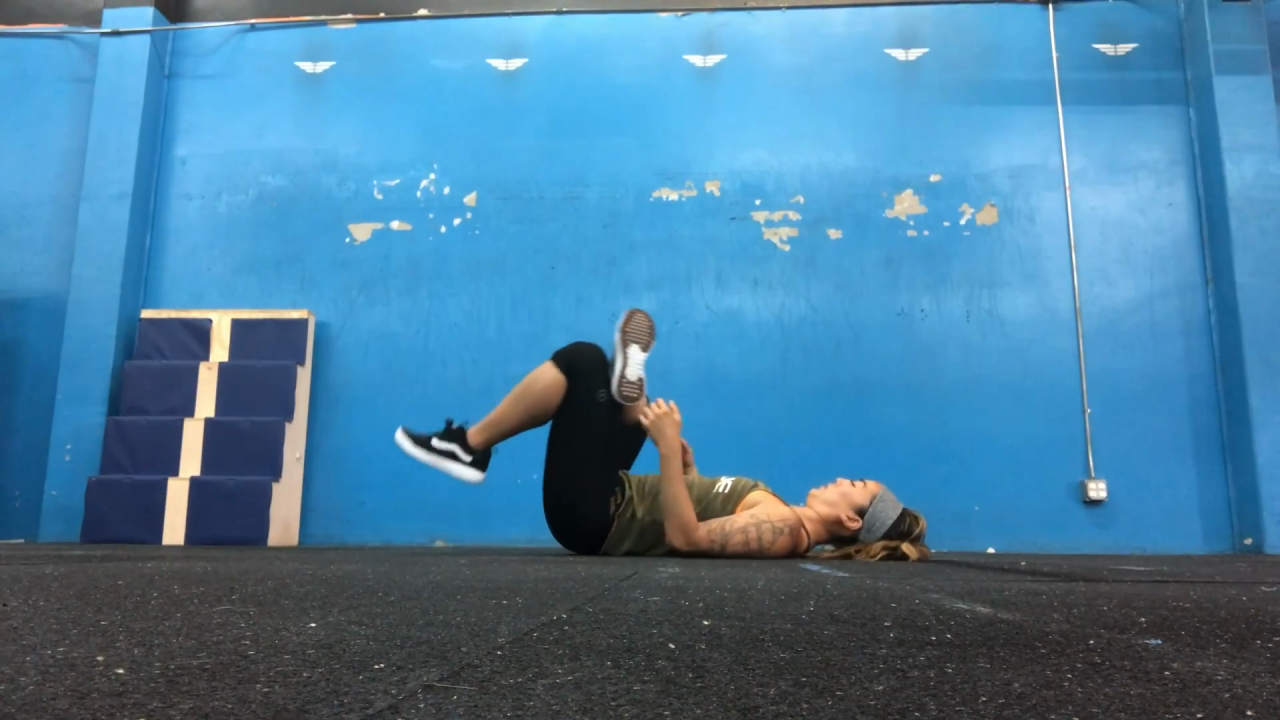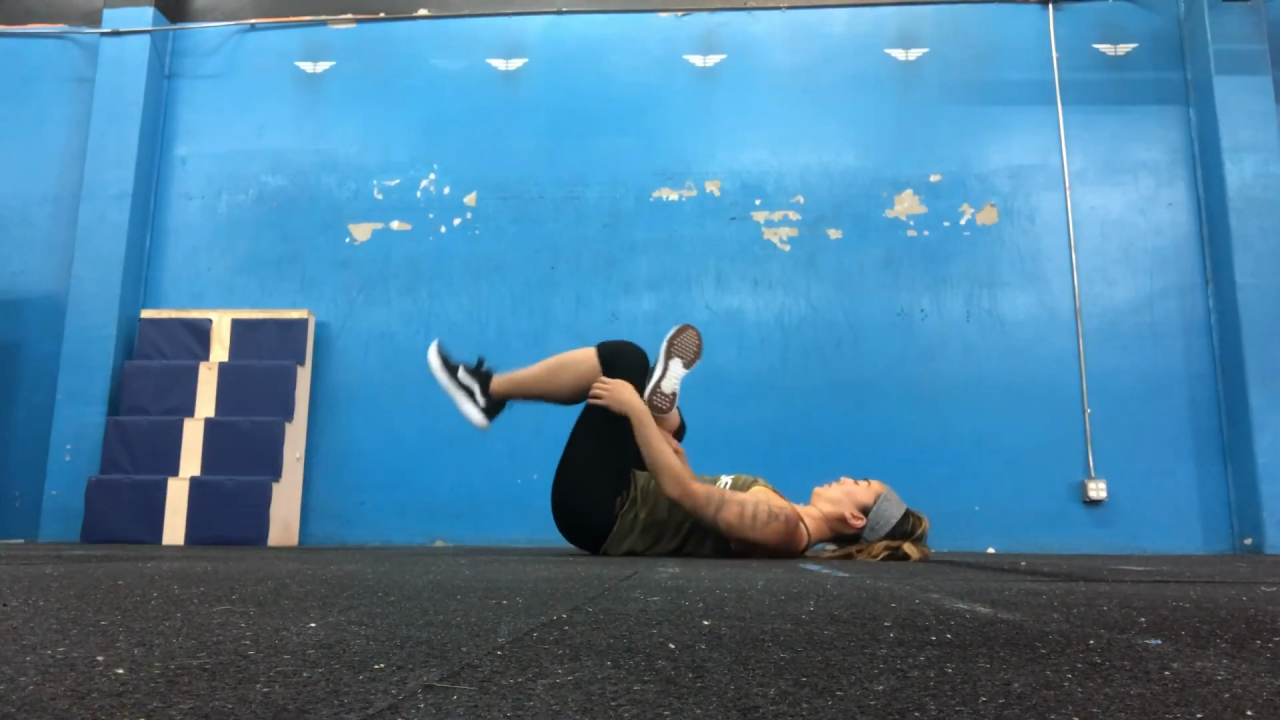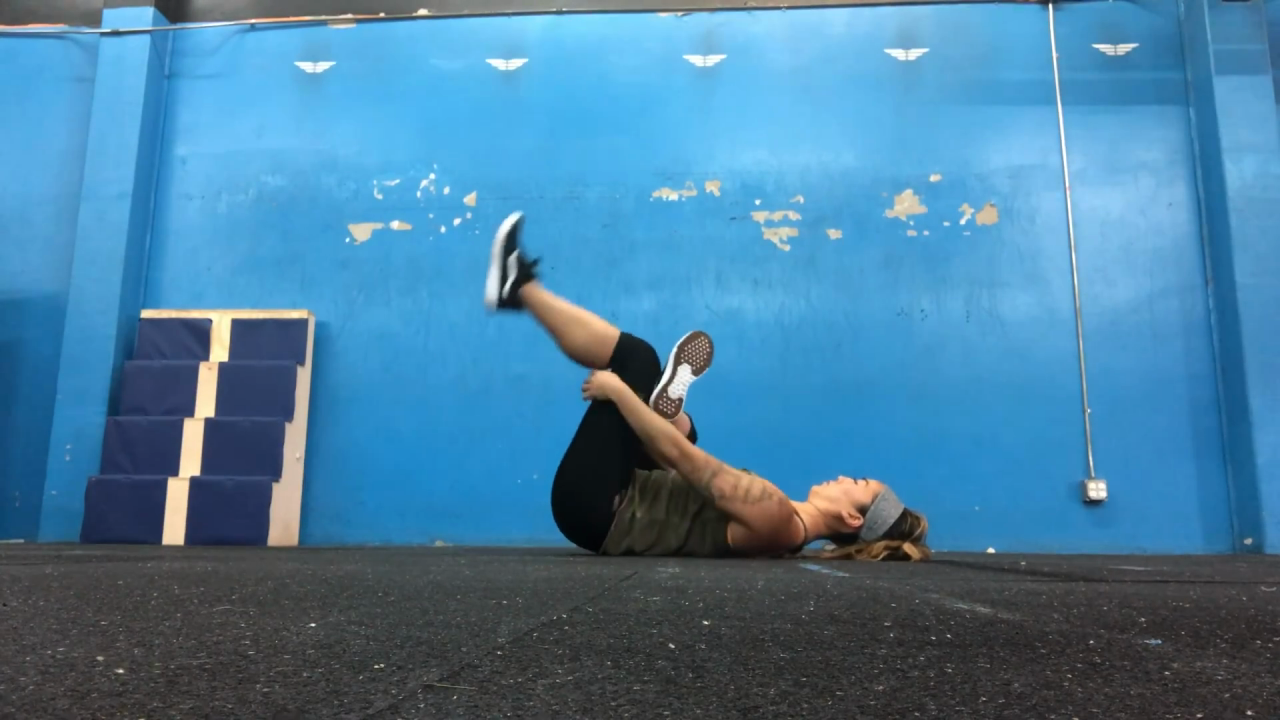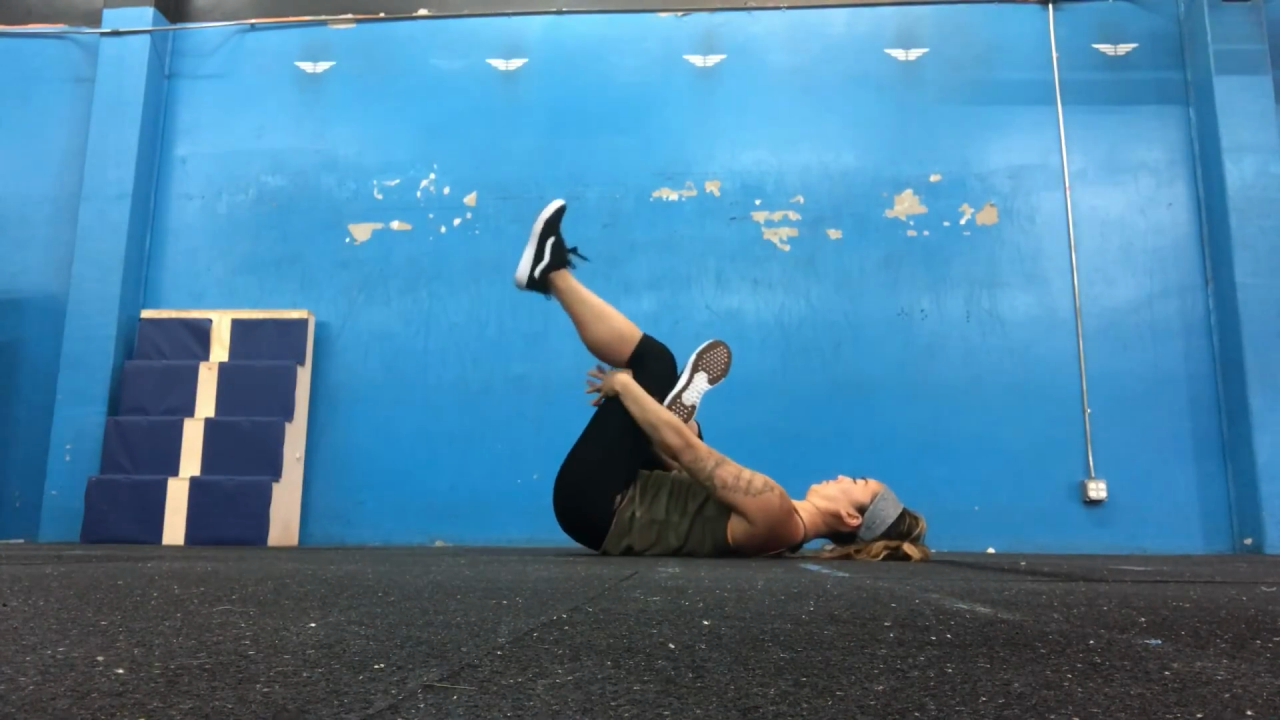
dt=0.3s
person 1, frame 1
left shoulder: (784, 532)
right shoulder: (784, 522)
left elbow: (683, 536)
left wrist: (667, 445)
right wrist: (686, 469)
left hip: (592, 519)
right hip: (606, 511)
left knee: (583, 362)
left ankle: (470, 444)
person 1, frame 2
left shoulder: (783, 526)
right shoulder: (786, 519)
left elbow: (679, 491)
left wrist: (637, 410)
right wrist: (664, 437)
left hip: (598, 517)
right hip: (613, 512)
left knee: (622, 359)
left ankle: (490, 390)
person 1, frame 3
left shoulder: (777, 519)
right shoulder: (787, 523)
left elbow: (682, 457)
right elbow: (687, 463)
left wrist: (616, 390)
left hip: (595, 513)
right hip: (610, 515)
left knee: (636, 359)
left ankle: (522, 288)
right ankle: (665, 403)
person 1, frame 4
left shoulder: (777, 516)
right shoulder: (781, 525)
left elbow: (684, 449)
right elbow: (689, 460)
left wrist: (625, 384)
left hip: (596, 508)
right hip: (616, 510)
left knee: (654, 362)
left ankle: (554, 273)
